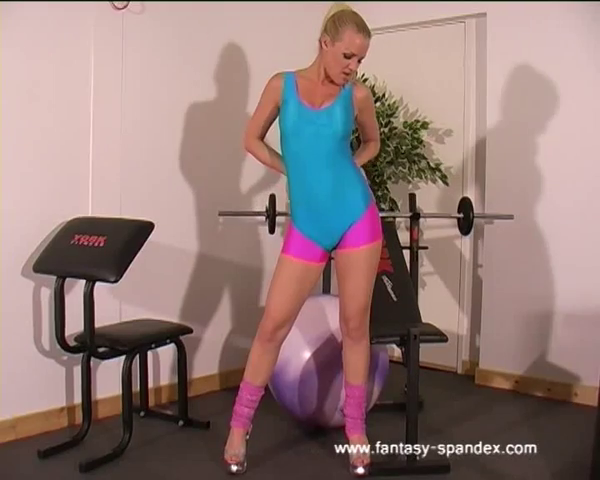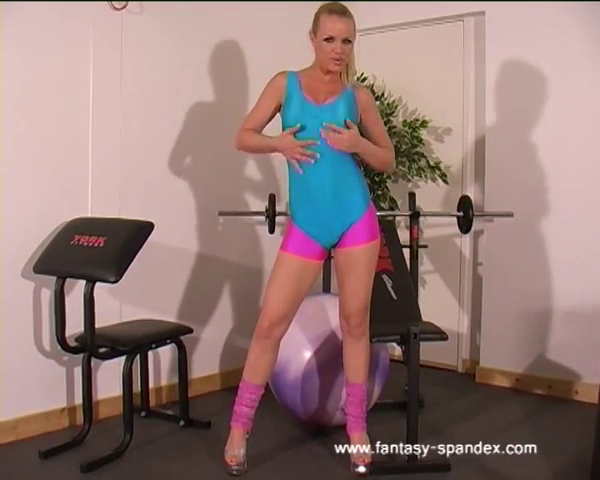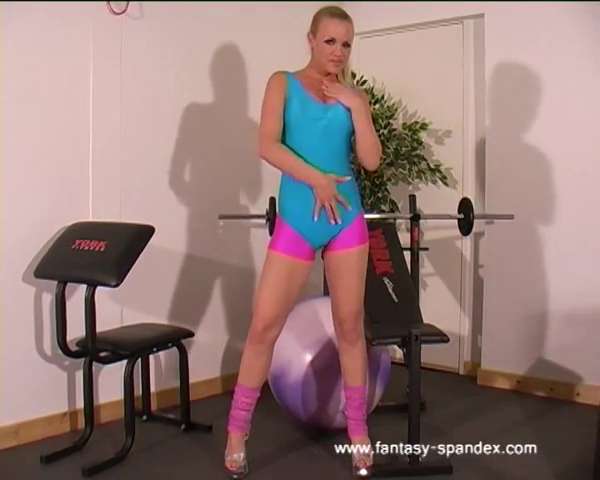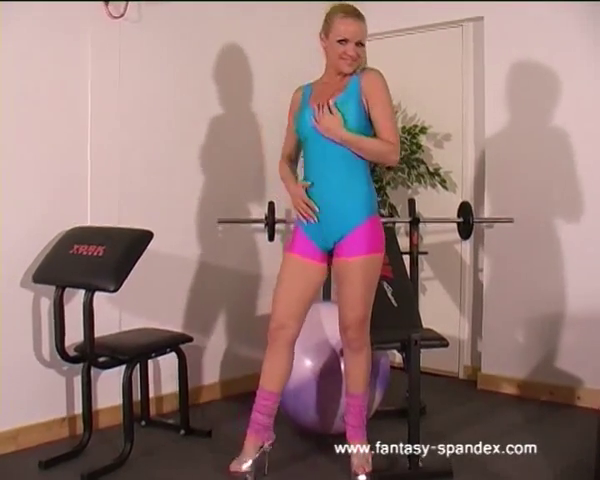
dt=1s
person 1, frame 1
left shoulder: (358, 96)
right shoulder: (282, 86)
right elbow: (252, 139)
left wrist: (351, 165)
right wrist: (294, 170)
left hip: (356, 217)
right hip: (306, 224)
left knee: (355, 325)
right knee: (272, 325)
left ankle: (356, 430)
right ankle: (239, 425)
person 1, frame 2
left shoulder: (358, 96)
right shoulder: (284, 84)
left elbow: (388, 160)
right elbow: (243, 137)
left wrist: (357, 143)
right wrist: (279, 143)
left hip: (355, 216)
right hip: (305, 222)
left knee: (354, 323)
right knee: (269, 324)
left ankle: (356, 427)
right ankle: (239, 427)
person 1, frame 3
left shoulder: (353, 96)
right shoulder: (283, 83)
left elbow: (371, 159)
right elbow: (268, 146)
left wrist: (356, 106)
right wrist: (317, 180)
left hip: (347, 219)
right hip: (296, 220)
left knee: (349, 325)
right knee: (264, 326)
left ankle: (358, 431)
right ankle: (237, 430)
person 1, frame 4
left shoulder: (369, 82)
right shoulder: (301, 95)
left elbow: (391, 151)
right elbow: (288, 156)
left wrist: (338, 133)
right wrist: (291, 182)
left hip: (357, 220)
right hip: (310, 223)
left knee: (354, 332)
right knee: (281, 328)
left ankle: (356, 439)
right ankle: (258, 437)
